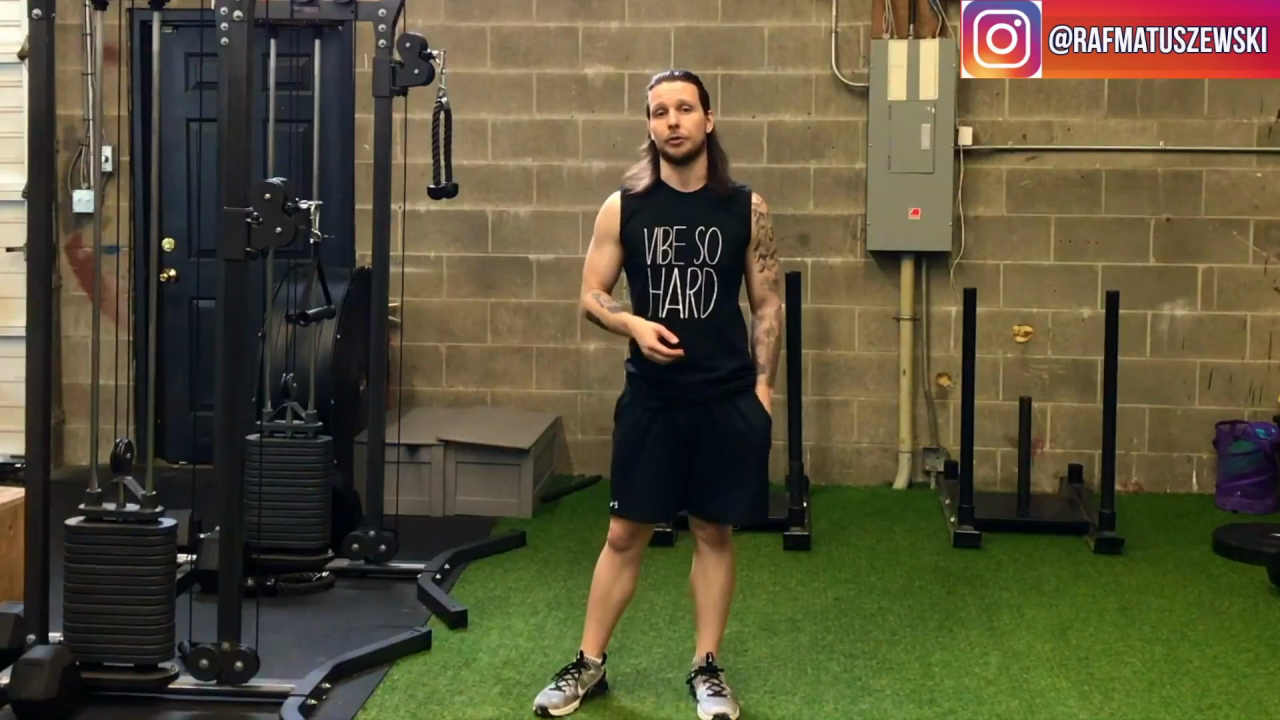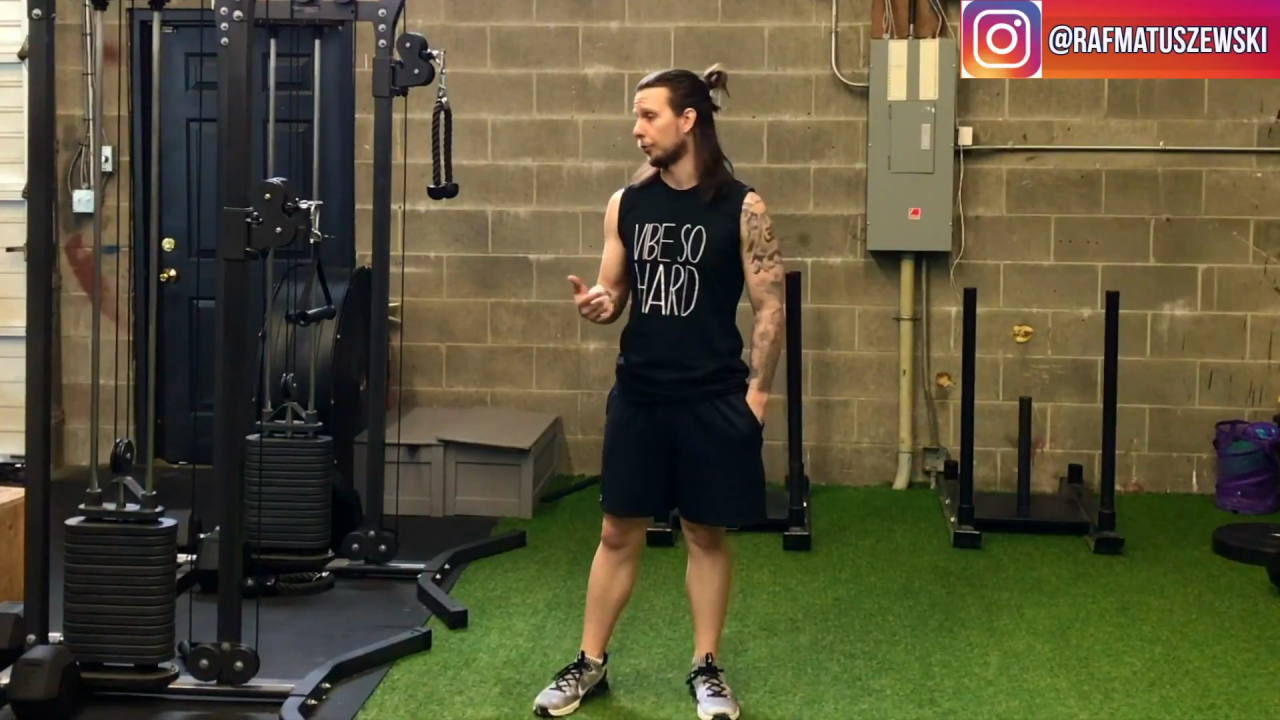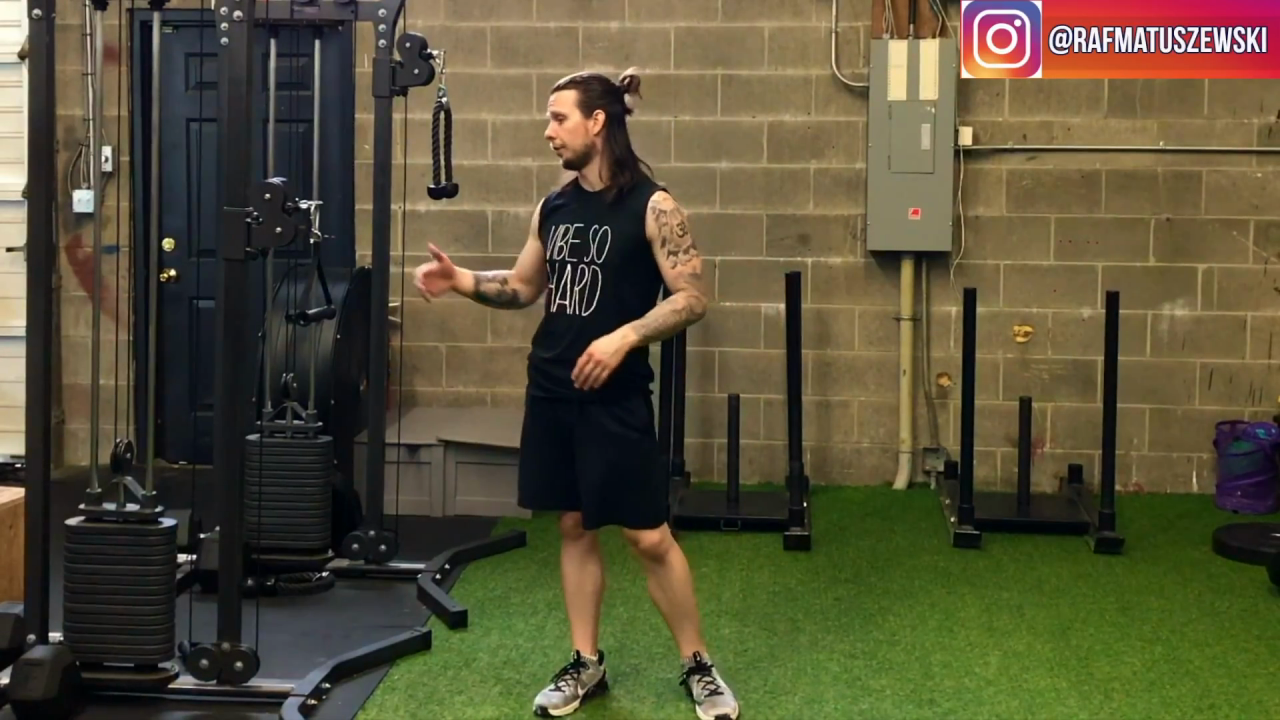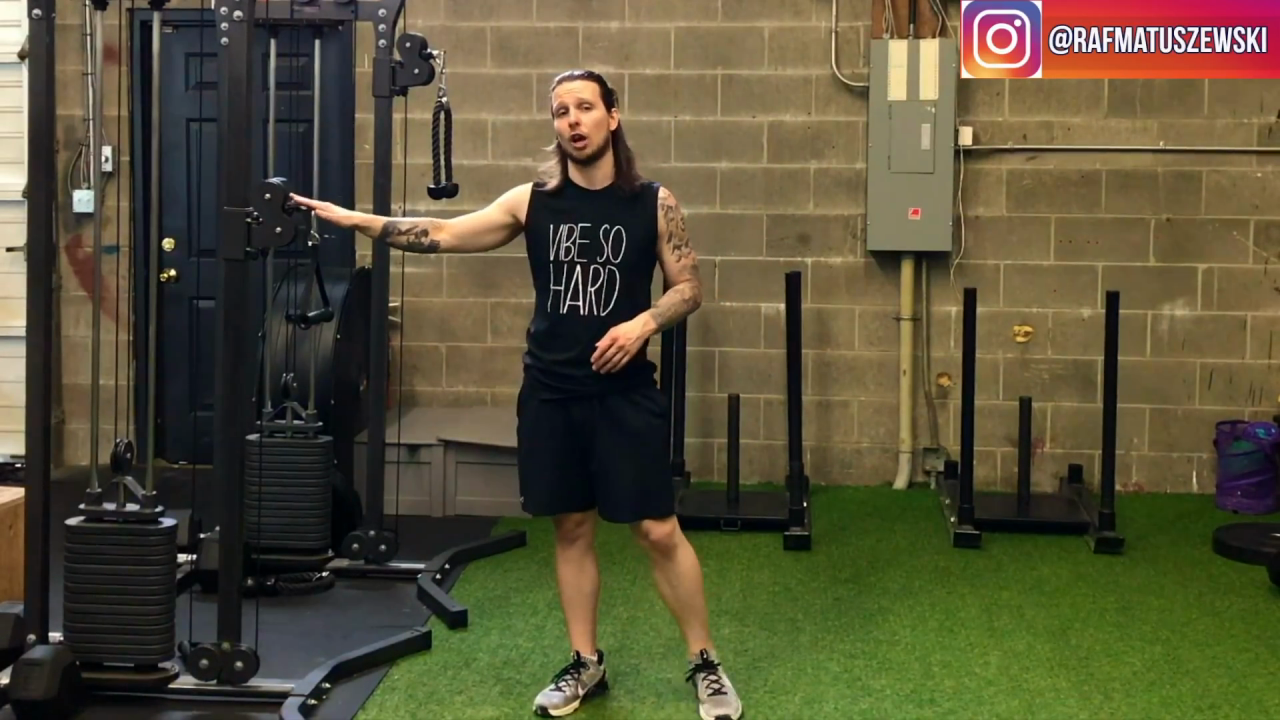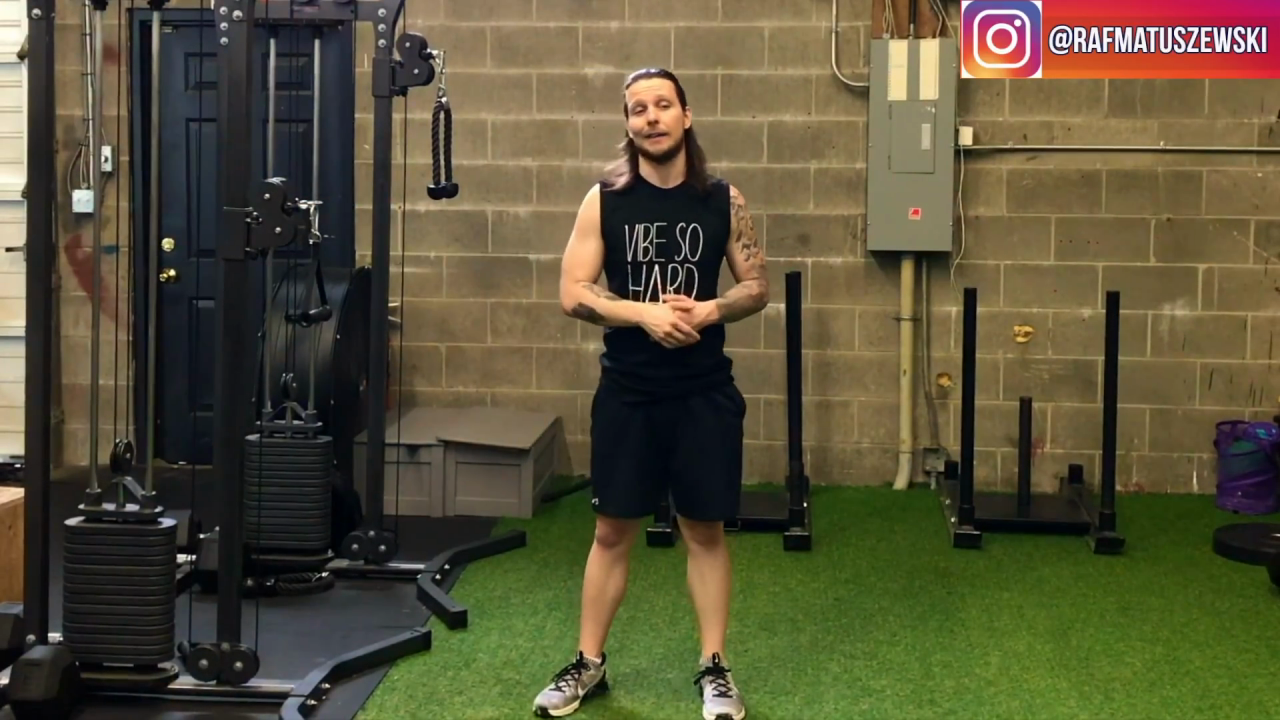
dt=1s
person 1, frame 1
left shoulder: (745, 208)
right shoulder: (623, 206)
left elbow: (767, 303)
right elbow: (591, 294)
left wrist: (762, 383)
right wrist: (634, 325)
left hip: (727, 399)
right hip: (651, 398)
left knee: (714, 532)
right knee: (626, 532)
right ankle: (589, 664)
person 1, frame 2
left shoulder: (741, 206)
right shoulder: (627, 203)
left elbow: (770, 306)
right elbow: (614, 287)
left wrist: (756, 389)
right wrist: (599, 303)
left hip: (712, 399)
right hip: (637, 395)
left knee: (707, 533)
right knee: (619, 530)
right ankle: (589, 663)
person 1, frame 3
left shoulder: (653, 206)
right shoulder: (553, 207)
left elbow: (693, 298)
right elbow: (521, 287)
left wrist: (624, 339)
right wrist: (462, 280)
left hip: (615, 398)
right hip: (550, 390)
left knee: (649, 535)
right knee: (574, 527)
left ankle: (696, 666)
right ankle: (585, 663)
person 1, frame 4
left shoulder: (654, 202)
right shoulder: (532, 200)
left elbow: (689, 286)
right elbow: (444, 234)
left wrist: (646, 321)
right wrist: (357, 219)
left hip: (624, 392)
right hip: (550, 392)
left knee: (659, 530)
right knee: (571, 527)
left ankle: (706, 662)
right ankle: (585, 663)
person 1, frame 5
left shoulder: (724, 199)
right shoulder: (603, 200)
left elbow: (756, 286)
right elbow: (572, 294)
left wrist: (711, 312)
right wrist: (643, 314)
left hip: (704, 392)
right hip: (627, 392)
left knee: (704, 529)
right knee: (613, 529)
left ankle: (714, 667)
right ankle: (588, 663)
